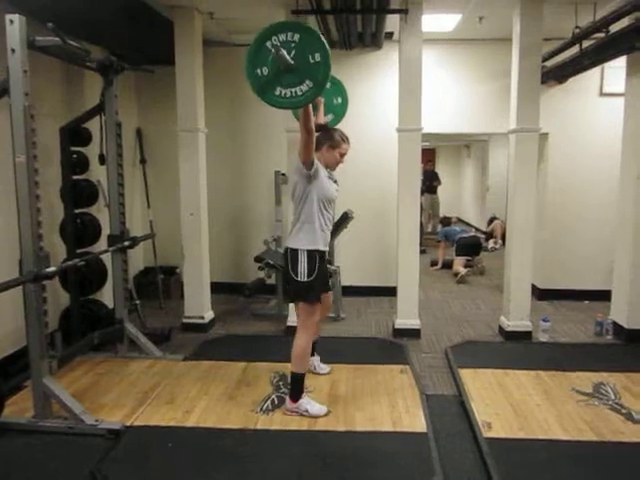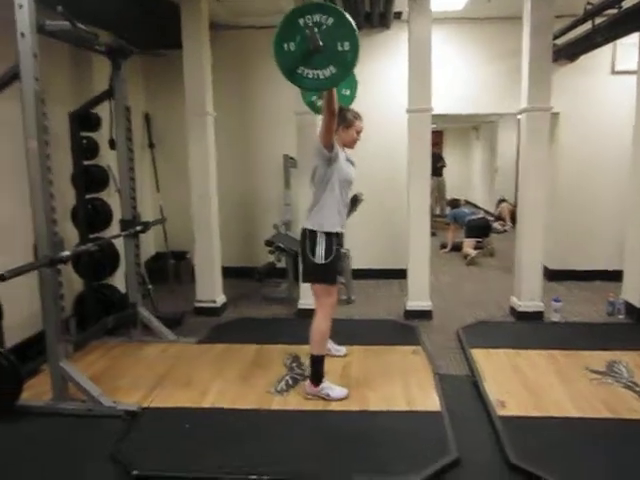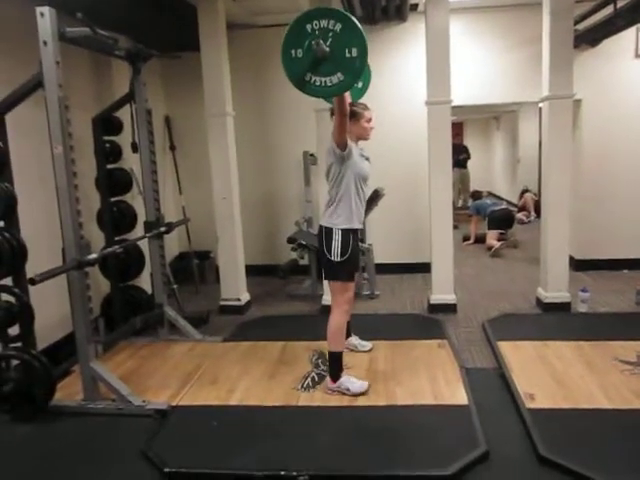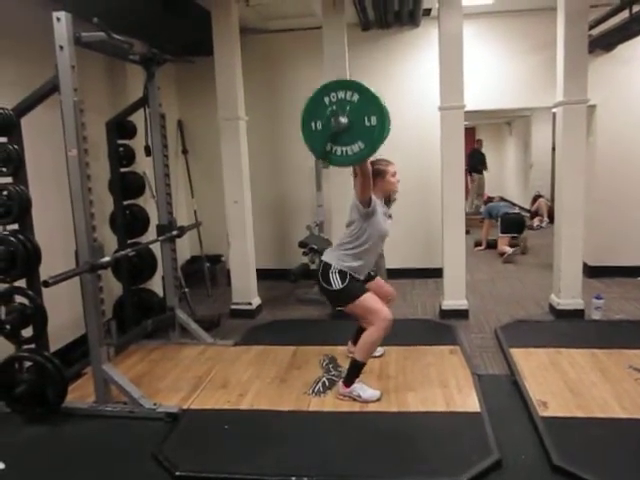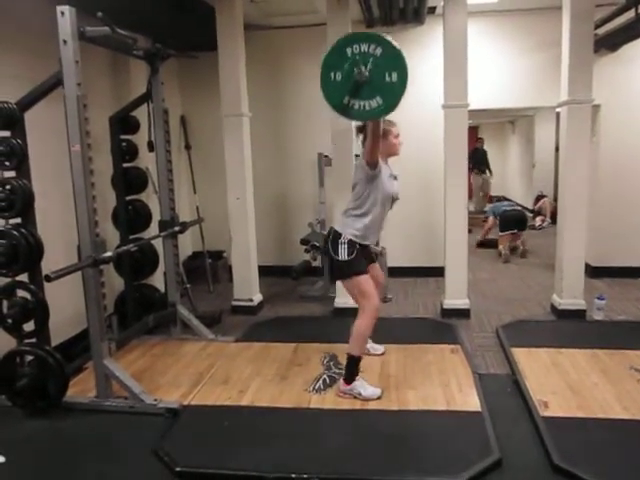
dt=1s
person 1, frame 1
left shoulder: (324, 172)
right shoulder: (308, 169)
left elbow: (321, 131)
right elbow: (307, 132)
left wrist: (320, 106)
left hip: (317, 252)
right hip: (302, 253)
left knee: (324, 307)
right knee: (308, 322)
left ankle: (310, 357)
right ankle: (295, 399)
person 1, frame 2
left shoulder: (340, 154)
right shoulder: (328, 151)
left elbow: (335, 116)
right elbow: (330, 115)
left wrist: (332, 88)
left hip: (330, 233)
right hip: (319, 235)
left knee: (330, 297)
right knee: (326, 304)
left ankle: (322, 342)
right ankle: (315, 382)
person 1, frame 3
left shoulder: (354, 149)
right shoulder: (341, 148)
left elbow: (347, 111)
right elbow: (341, 113)
left hip: (348, 229)
right hip: (337, 232)
left knee: (348, 294)
right knee: (342, 300)
left ankle: (346, 337)
right ankle: (336, 377)
person 1, frame 4
left shoulder: (380, 204)
right shoulder: (367, 204)
left elbow: (366, 172)
right elbow: (364, 172)
left hip: (351, 270)
right hip: (334, 273)
left knee: (387, 296)
right knee: (383, 318)
left ankle: (356, 344)
right ankle: (349, 385)
person 1, frame 5
left shoulder: (383, 165)
right shoulder: (370, 165)
left elbow: (376, 132)
right elbow: (373, 132)
left hip: (361, 241)
right hip: (346, 242)
left knee: (378, 287)
right knee: (370, 306)
left ankle: (360, 341)
right ankle: (349, 382)
